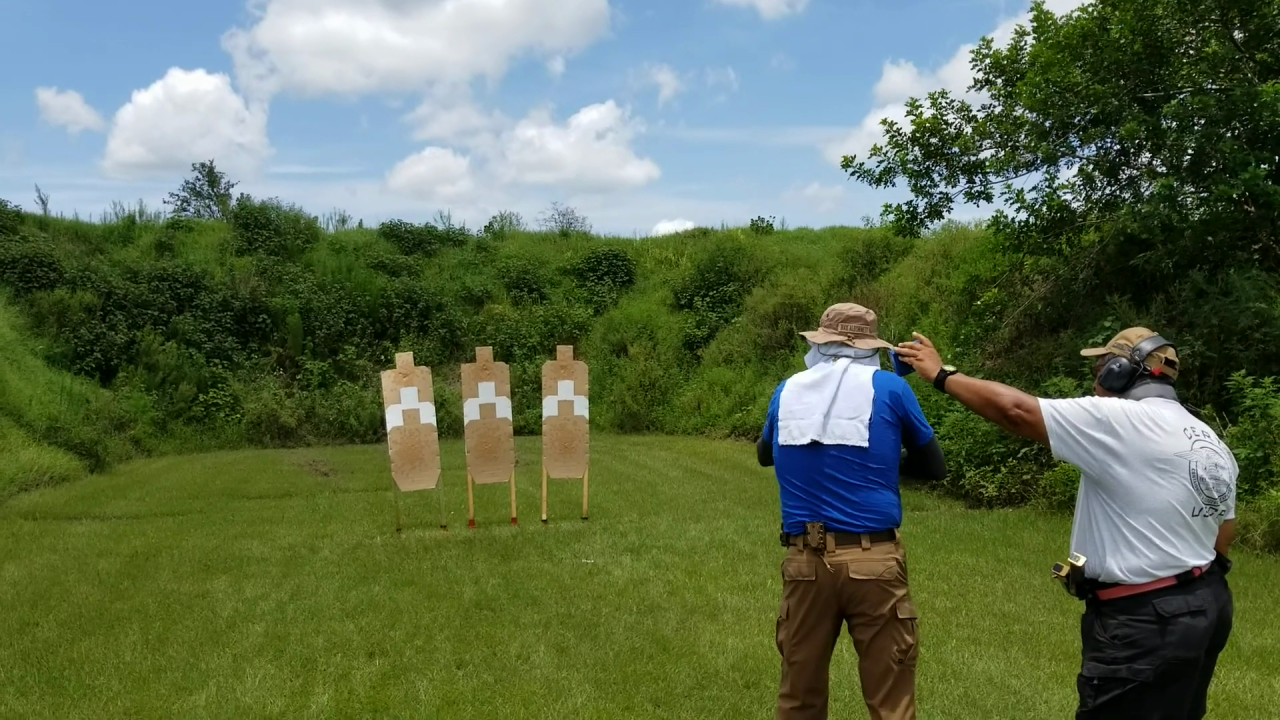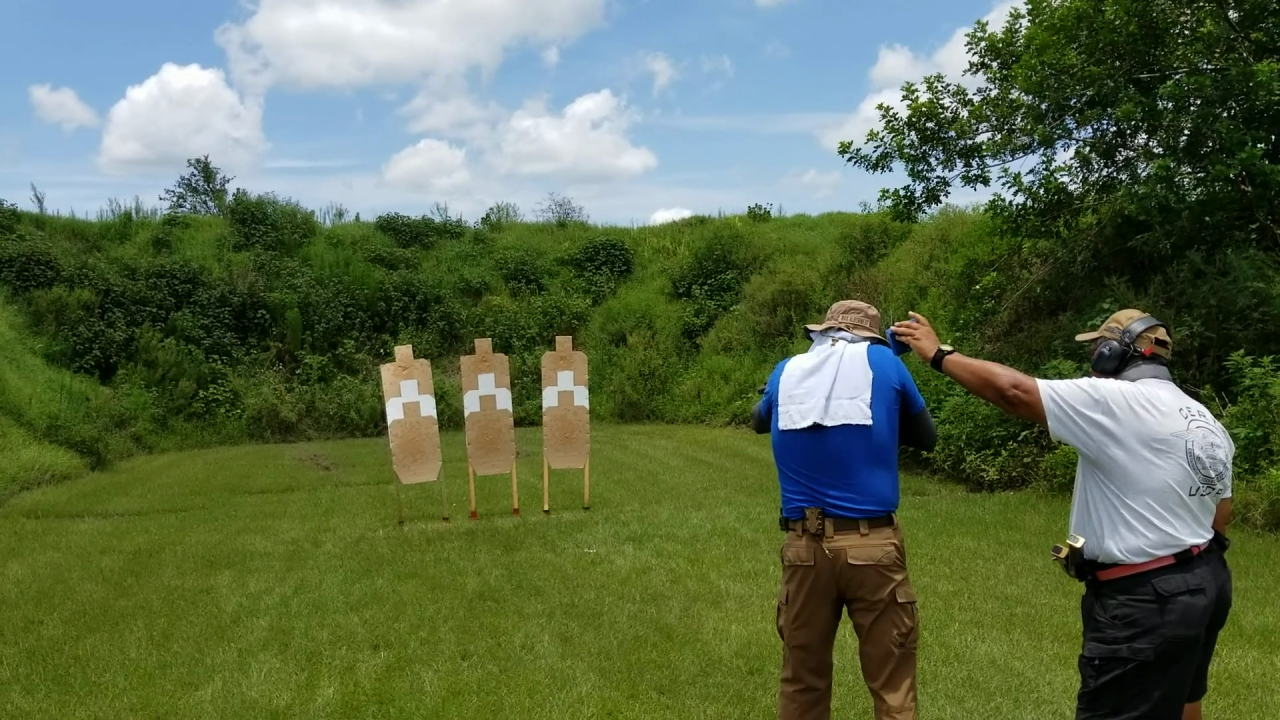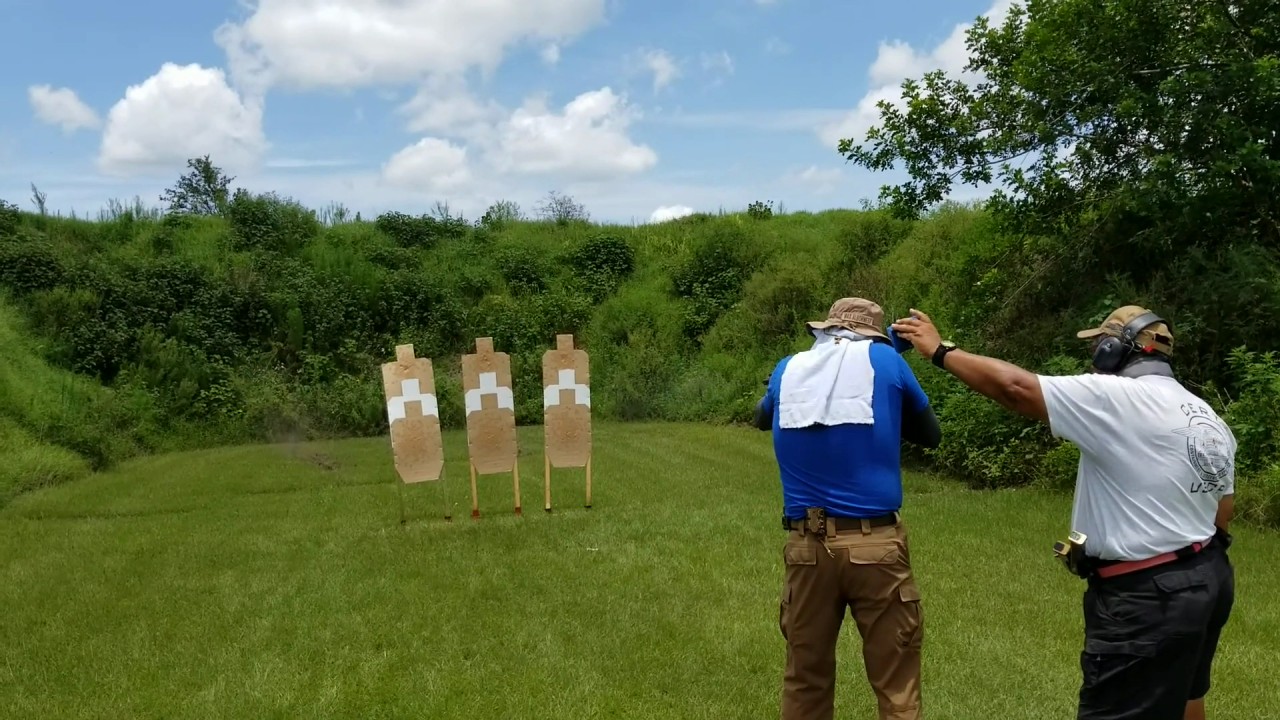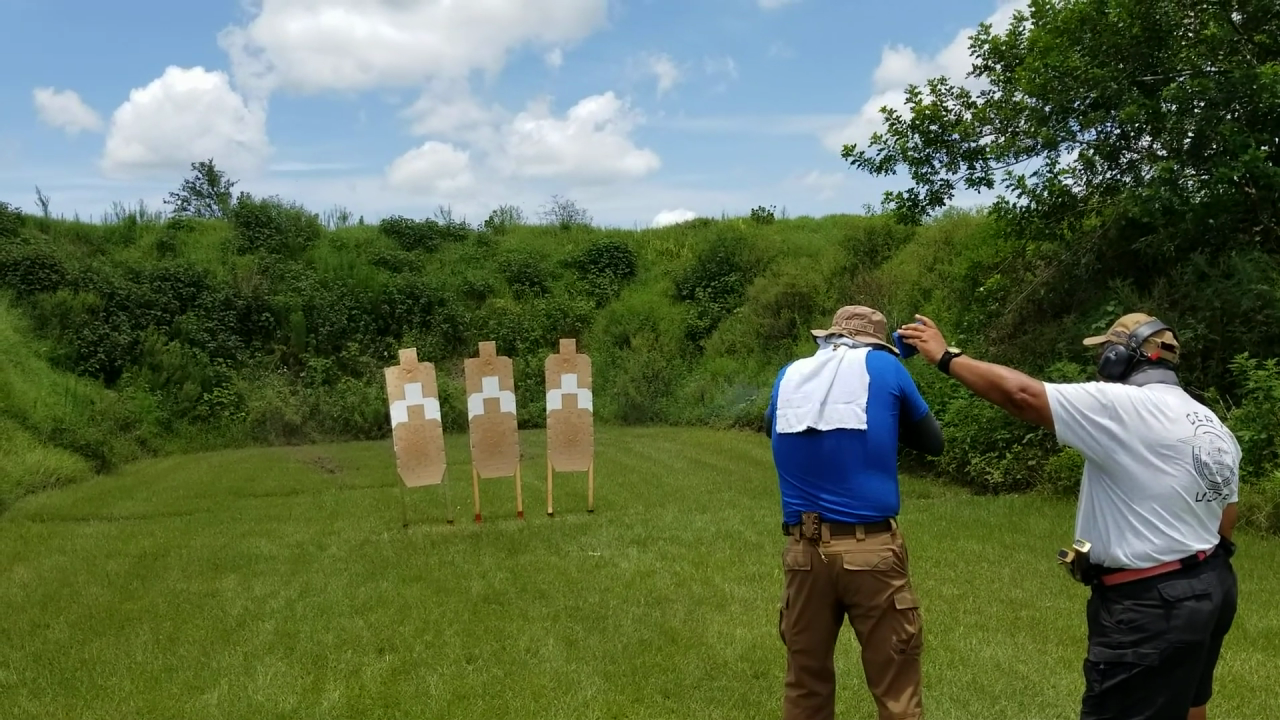
dt=0.7s
person 1, frame 1
left shoulder: (787, 390)
right shoulder: (888, 387)
left elbow: (764, 454)
right elbow: (934, 467)
left hip: (806, 563)
right hip: (875, 562)
person 1, frame 2
left shoulder: (786, 372)
right shoulder: (882, 362)
left elbow: (760, 421)
right elbow: (926, 438)
left hip: (804, 547)
right hip: (873, 546)
left knee: (802, 680)
right knee: (892, 686)
person 1, frame 3
left shoulder: (788, 369)
right shoulder: (884, 360)
left elbow: (762, 418)
right elbow: (930, 435)
left hip: (807, 546)
right hip: (875, 544)
left knee: (806, 677)
right knee: (896, 683)
person 1, frame 4
left shoulder: (789, 377)
right shoulder: (882, 367)
right elbow: (933, 442)
left hip: (804, 551)
right hip: (872, 550)
left knee: (805, 684)
person 2, frame 1
left shoulder: (1121, 422)
right shoulder: (1211, 442)
left elbow: (1015, 409)
right elbow: (1222, 536)
left wrist: (941, 374)
left hip: (1146, 621)
right hip: (1206, 605)
person 2, frame 2
left shoulder: (1116, 402)
right shoulder: (1207, 421)
left elbow: (1012, 390)
right elbow: (1220, 515)
left wrist: (939, 353)
left hip: (1145, 601)
right hip: (1204, 583)
person 2, frame 3
left shoulder: (1118, 398)
right shoulder: (1209, 417)
left elbow: (1014, 387)
right elbow: (1222, 511)
left wrist: (940, 350)
left hip: (1148, 596)
right hip: (1207, 579)
person 2, frame 4
left shoulder: (1123, 407)
right shoulder: (1215, 426)
left elbow: (1020, 394)
right elbow: (1226, 520)
left wrist: (946, 356)
left hip: (1151, 605)
right hip: (1210, 587)
